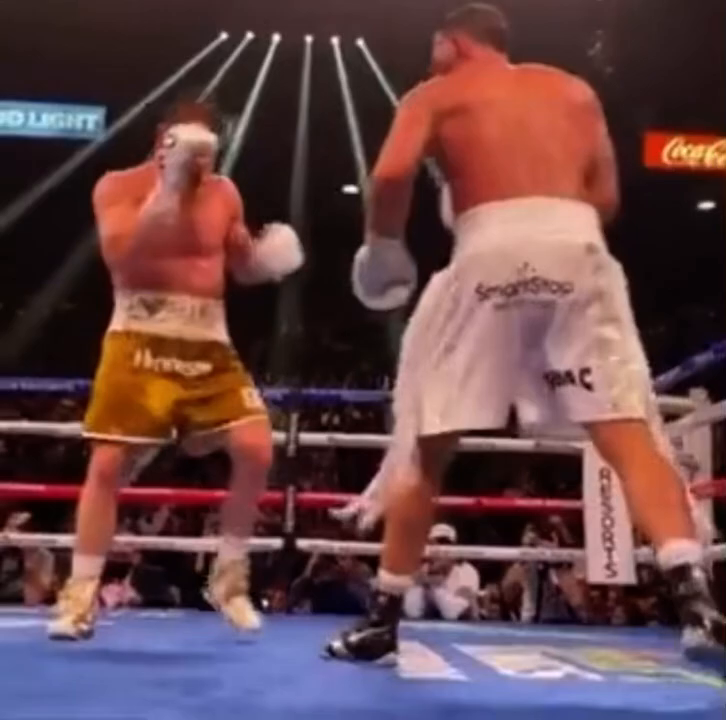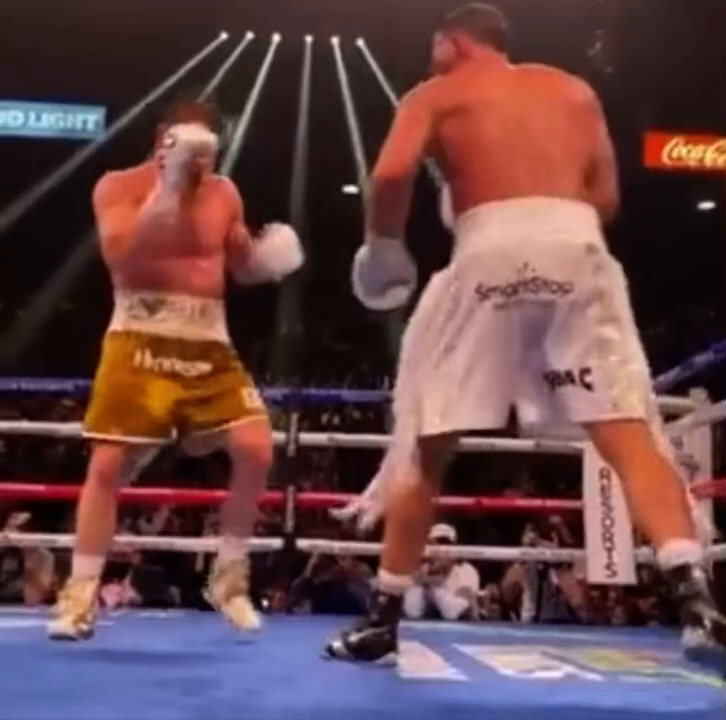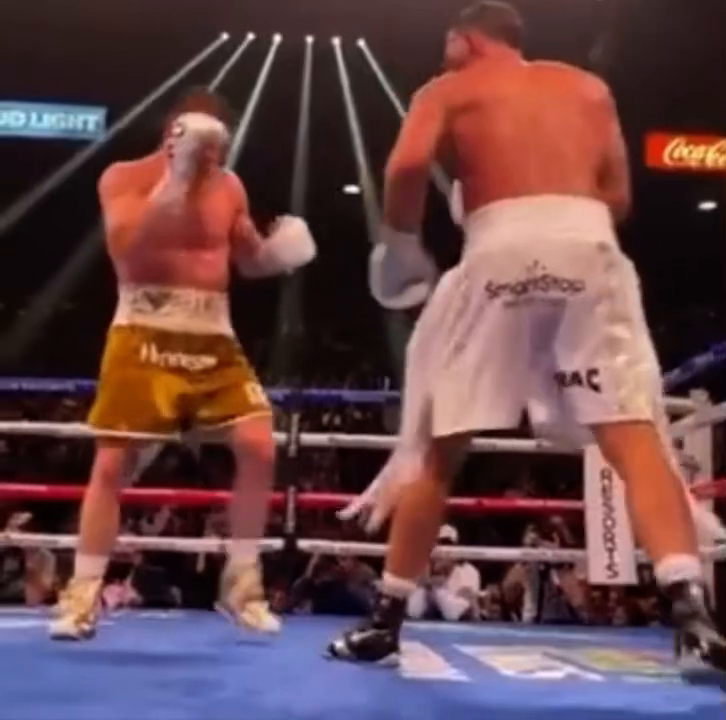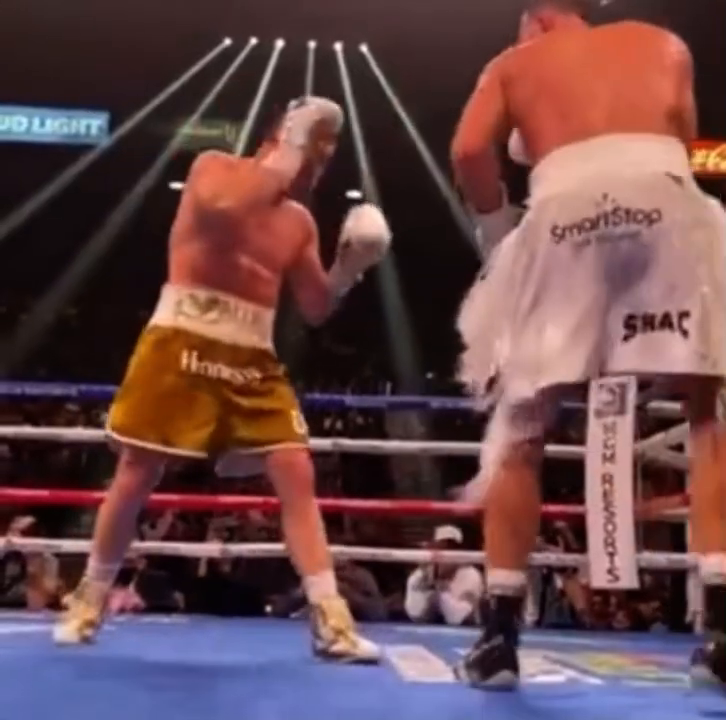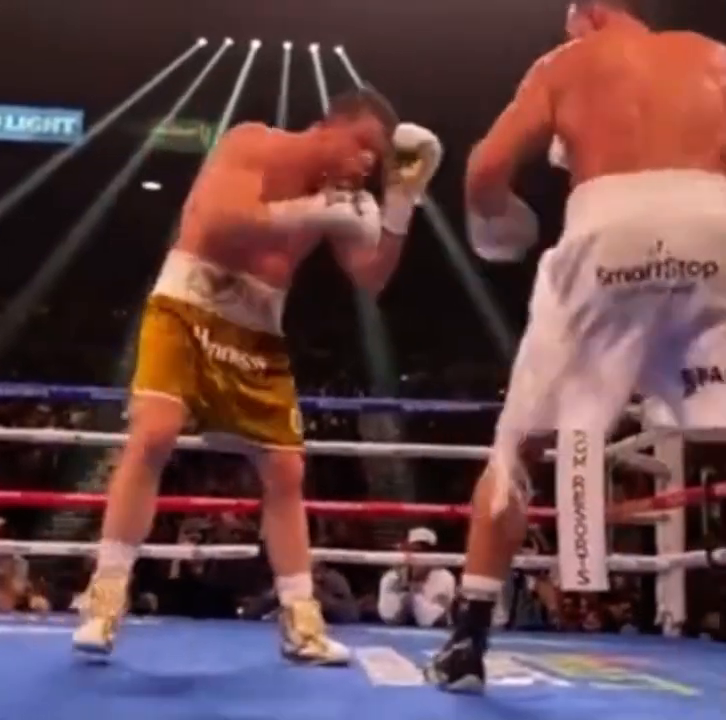
dt=0.3s
person 1, frame 1
left shoulder: (434, 95)
right shoulder: (574, 89)
left elbow: (392, 174)
right elbow: (607, 198)
left wrist: (382, 247)
left hip: (488, 256)
right hip: (575, 252)
left knee: (424, 450)
right knee: (630, 436)
left ankle: (382, 620)
person 1, frame 2
left shoulder: (433, 96)
right shoulder: (574, 89)
left elbow: (391, 174)
right elbow: (606, 198)
left wrist: (381, 247)
left hip: (488, 257)
right hip: (575, 253)
left knee: (424, 449)
right knee: (630, 437)
left ankle: (382, 620)
person 1, frame 3
left shoulder: (443, 93)
right shoulder: (588, 87)
left elbow: (408, 163)
right elbow: (612, 200)
left wrist: (397, 243)
left hip: (501, 261)
right hip: (590, 256)
left knee: (436, 447)
right knee: (638, 443)
left ankle: (381, 624)
person 1, frame 4
left shoulder: (514, 62)
left elbow: (468, 151)
left wrist: (494, 219)
left hip: (566, 200)
right hip: (661, 191)
left knee: (520, 426)
left ankle: (496, 634)
person 1, frame 5
left shoulder: (566, 65)
left elbow: (486, 171)
left wrist: (499, 219)
left hip: (608, 238)
left knee: (520, 446)
left ankle: (468, 640)
person 2, frame 1
left shoulder: (224, 194)
right shoulder: (119, 186)
left elbow: (243, 267)
right elbow: (121, 255)
left wrist: (268, 257)
right wrist: (169, 184)
left hip: (208, 346)
right hip: (139, 342)
left knee: (255, 449)
right knee: (108, 464)
left ankle: (228, 576)
right ankle: (79, 596)
person 2, frame 2
left shoulder: (224, 194)
right shoulder: (118, 186)
left elbow: (243, 266)
right elbow: (120, 255)
left wrist: (269, 258)
right wrist: (170, 184)
left hip: (208, 346)
right hip: (139, 343)
left knee: (256, 449)
right knee: (108, 464)
left ankle: (229, 575)
right ankle: (80, 596)
person 2, frame 3
left shoulder: (228, 188)
right shoulder: (122, 180)
left elbow: (250, 261)
right elbow: (129, 242)
left wrist: (279, 251)
right wrist: (178, 171)
left hip: (212, 342)
right hip: (143, 337)
left knee: (258, 448)
right knee: (113, 464)
left ankle: (242, 584)
right ankle: (82, 595)
person 2, frame 4
left shoulder: (299, 221)
right shoulder: (215, 168)
left elbow: (315, 308)
right elbow: (228, 209)
left wrist: (348, 265)
right wrist: (291, 151)
left hip: (253, 358)
right hip: (182, 342)
left knee: (297, 475)
right knee: (136, 476)
left ankle: (332, 622)
right ankle: (90, 599)
person 2, frame 5
left shoulder: (336, 195)
right shoulder: (251, 144)
left elbow: (371, 279)
right elbow: (225, 223)
left wrist: (400, 200)
right wrist: (316, 213)
left hip: (258, 333)
right hip: (187, 310)
left knee: (285, 473)
right knee: (151, 440)
left ankle: (300, 622)
right ankle: (106, 600)
